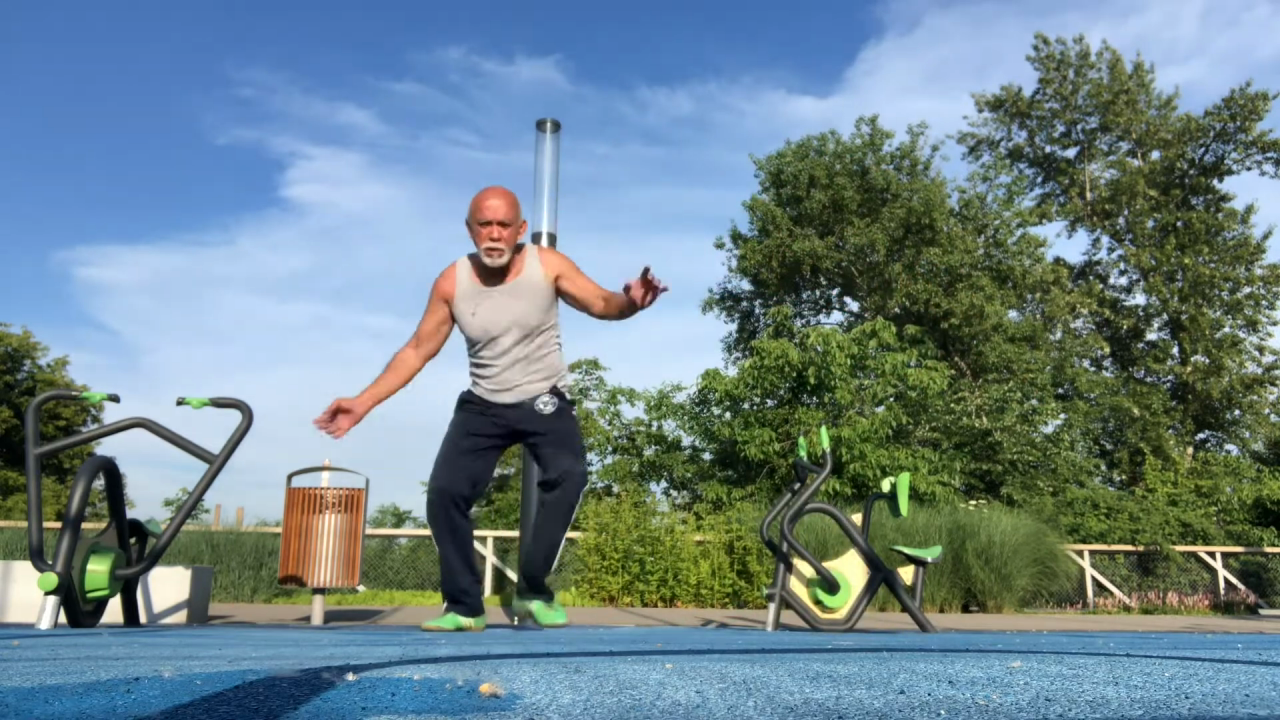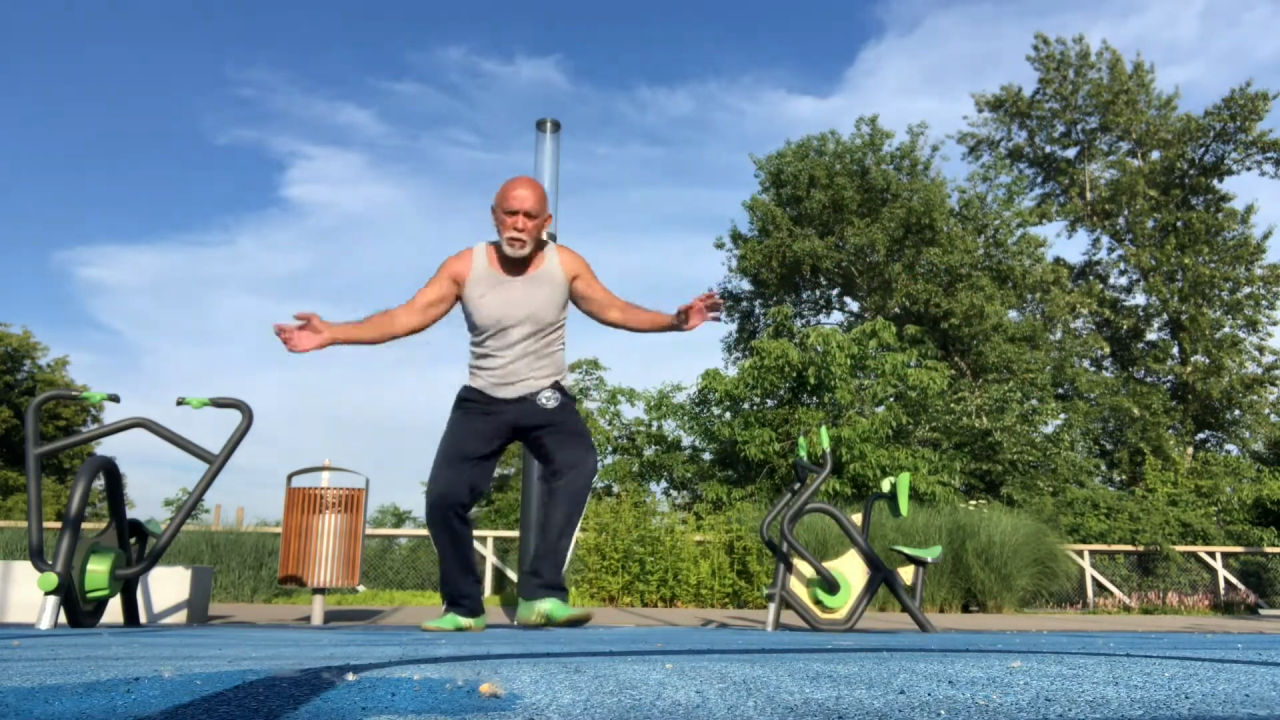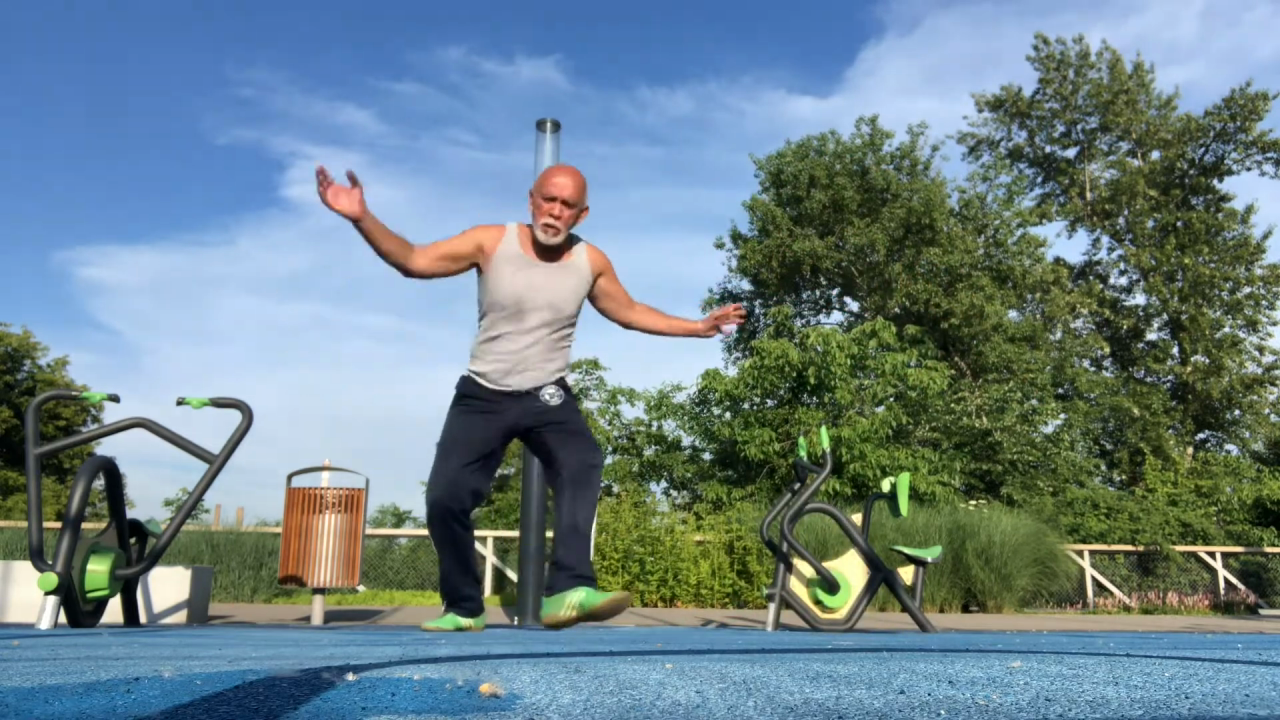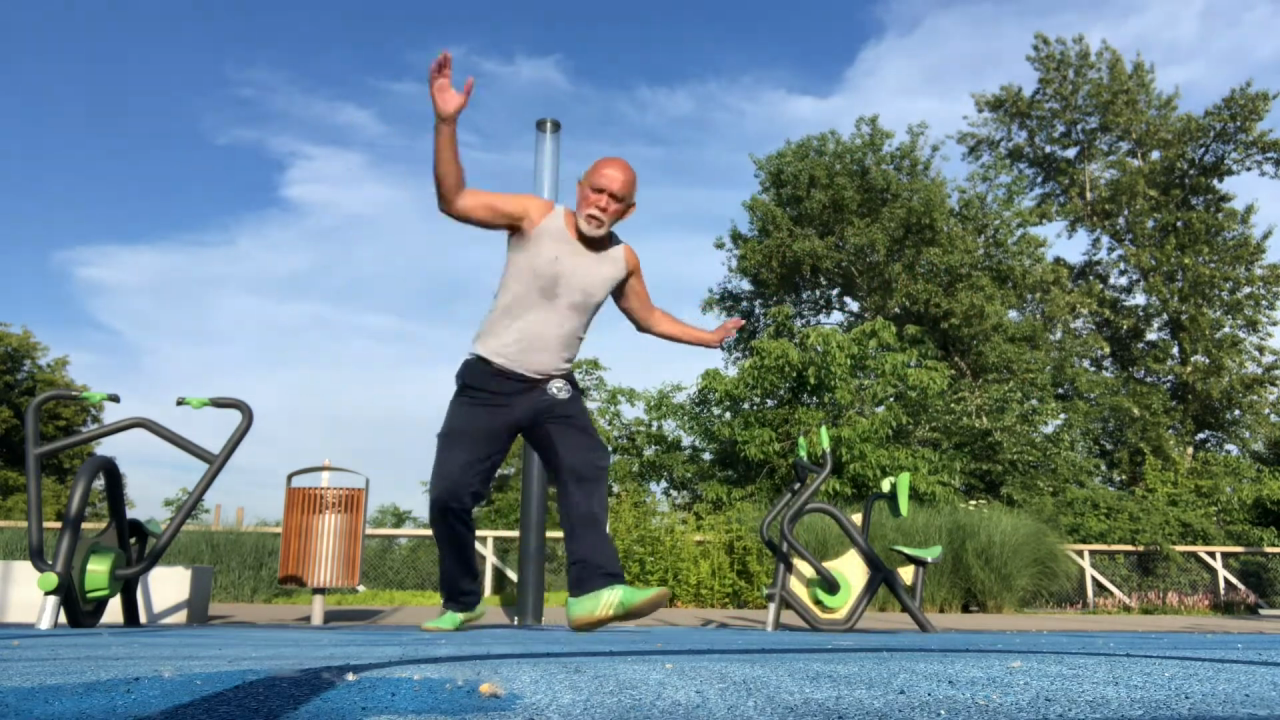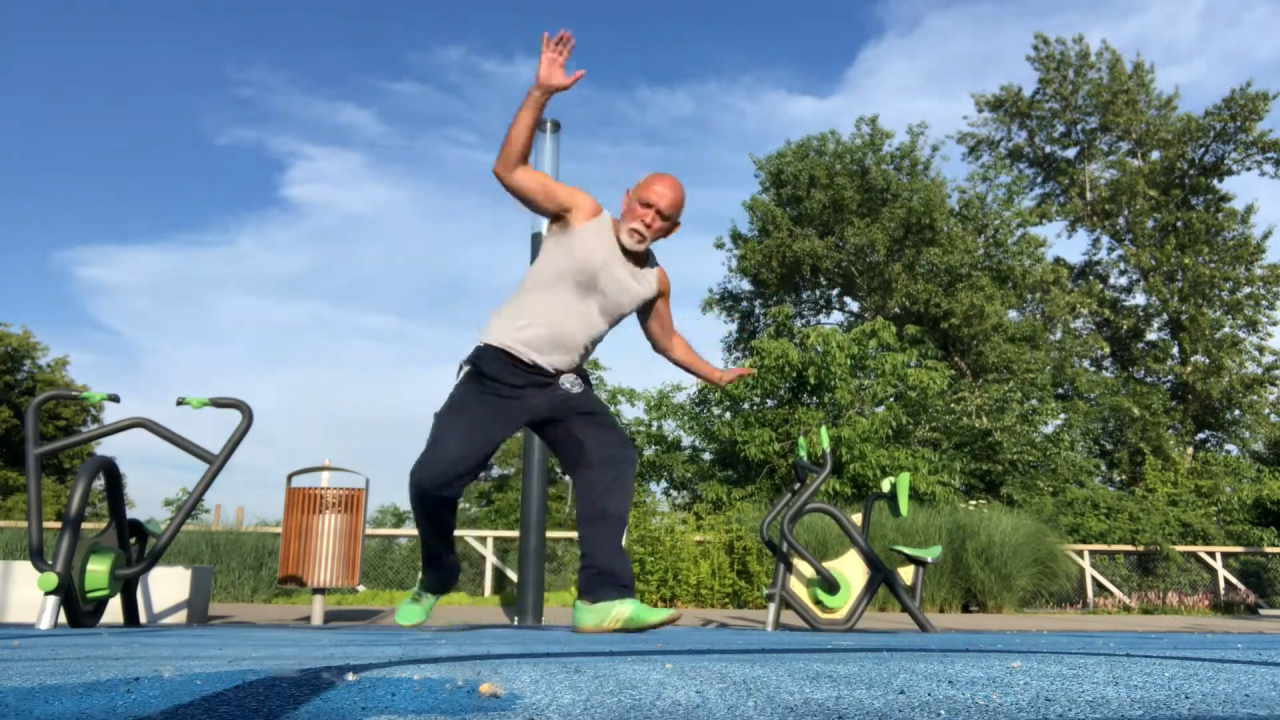
dt=0.1s
person 1, frame 1
left shoulder: (549, 266)
right shoulder: (452, 281)
left elbow: (606, 306)
right elbow: (418, 349)
left wrist: (634, 300)
right wrist: (363, 402)
left hip: (543, 401)
right hip: (483, 405)
left knee: (568, 472)
right knee: (445, 492)
left ankle: (533, 592)
right ankle: (465, 606)
person 1, frame 2
left shoulder: (566, 264)
right shoulder: (464, 265)
left elbow: (615, 312)
right elbow: (407, 317)
left wrist: (676, 321)
right wrist: (333, 334)
left hip: (544, 398)
right hip: (481, 402)
left knee: (577, 463)
right knee: (444, 497)
left ankle: (541, 596)
right ankle: (464, 607)
person 1, frame 3
left shoulder: (591, 261)
right shoulder: (493, 242)
left elbow: (629, 311)
right elbow: (413, 261)
left wrist: (698, 327)
right wrist: (362, 218)
left hip: (546, 393)
right hip: (483, 393)
left knee: (581, 461)
right knee: (445, 499)
left ankle: (568, 593)
right ankle: (464, 607)
person 1, frame 4
left shoulder: (622, 260)
right shoulder: (535, 216)
left elbow: (646, 317)
right elbow: (453, 201)
left wrist: (709, 338)
right wrist: (446, 121)
left hip: (551, 387)
right hip: (487, 380)
left knee: (588, 465)
right knee: (450, 493)
left ankle: (596, 592)
right ankle: (460, 601)
person 1, frame 5
left shoulder: (654, 281)
right shoulder: (579, 212)
left elbow: (666, 340)
right elbow: (508, 169)
left wrist: (718, 374)
right wrist: (539, 93)
left hip: (561, 385)
right hip: (497, 371)
left knee: (609, 460)
right knee: (436, 476)
left ankle: (603, 599)
right ankle: (435, 582)
